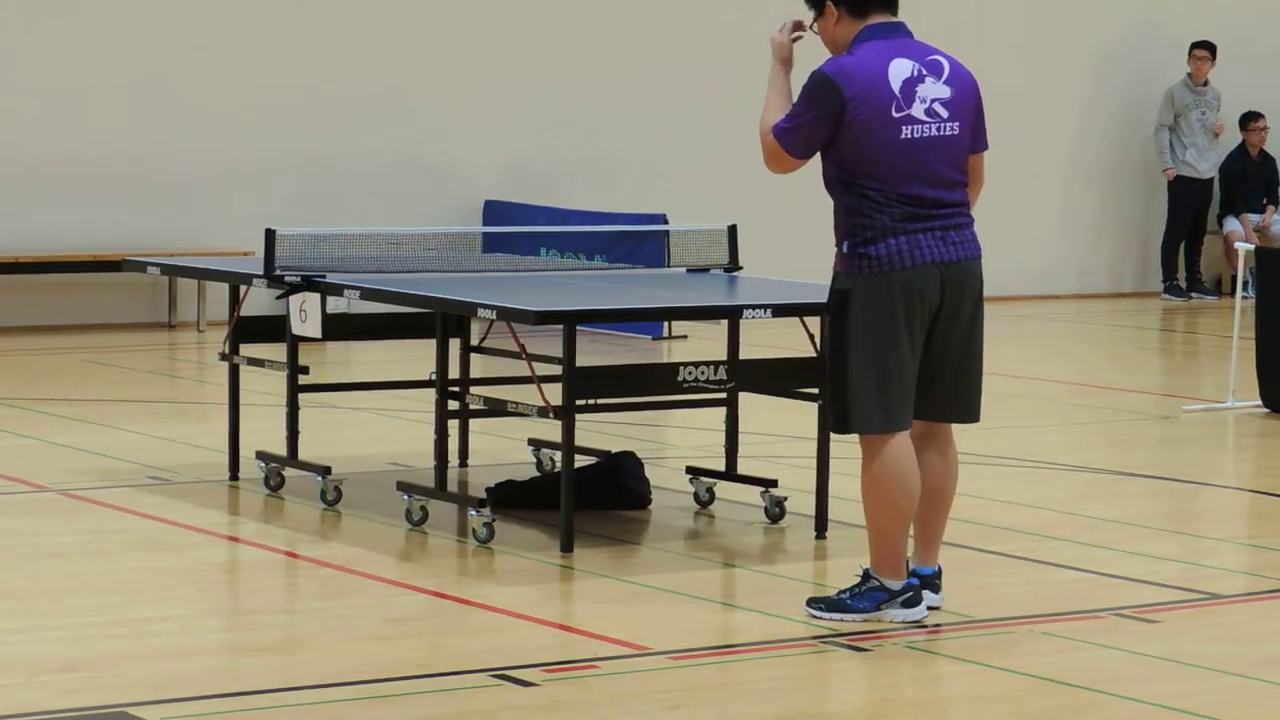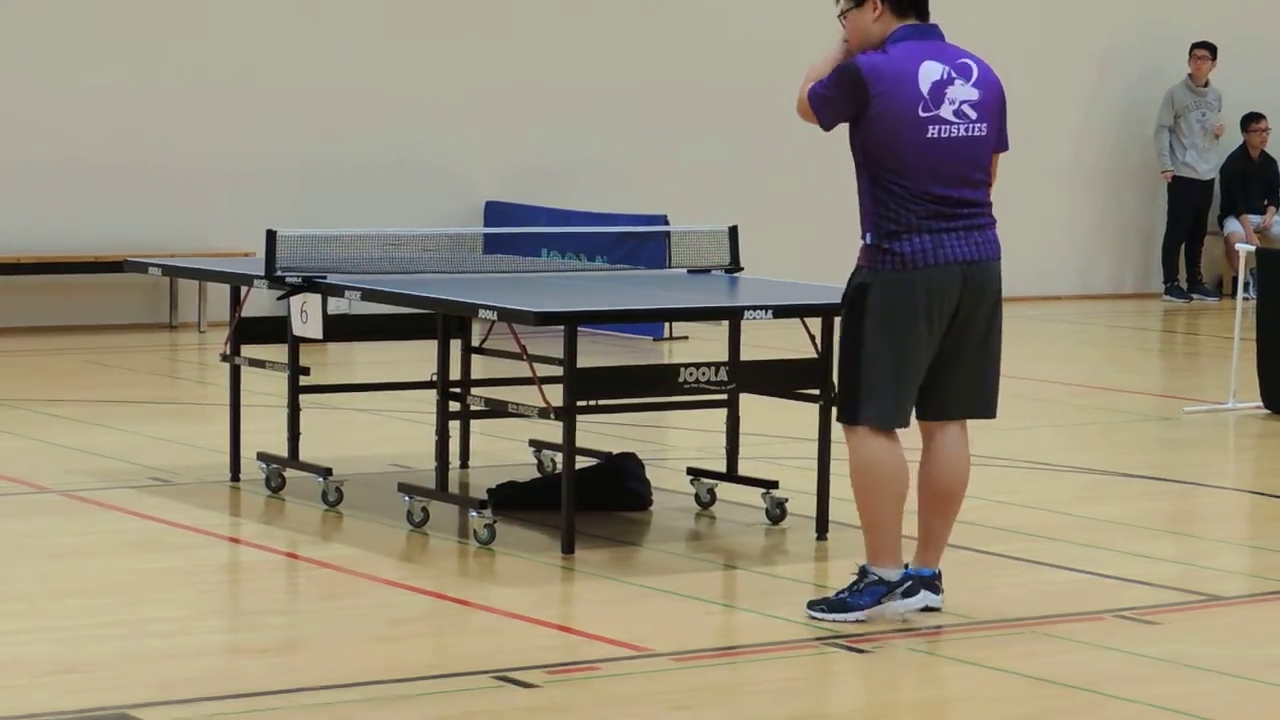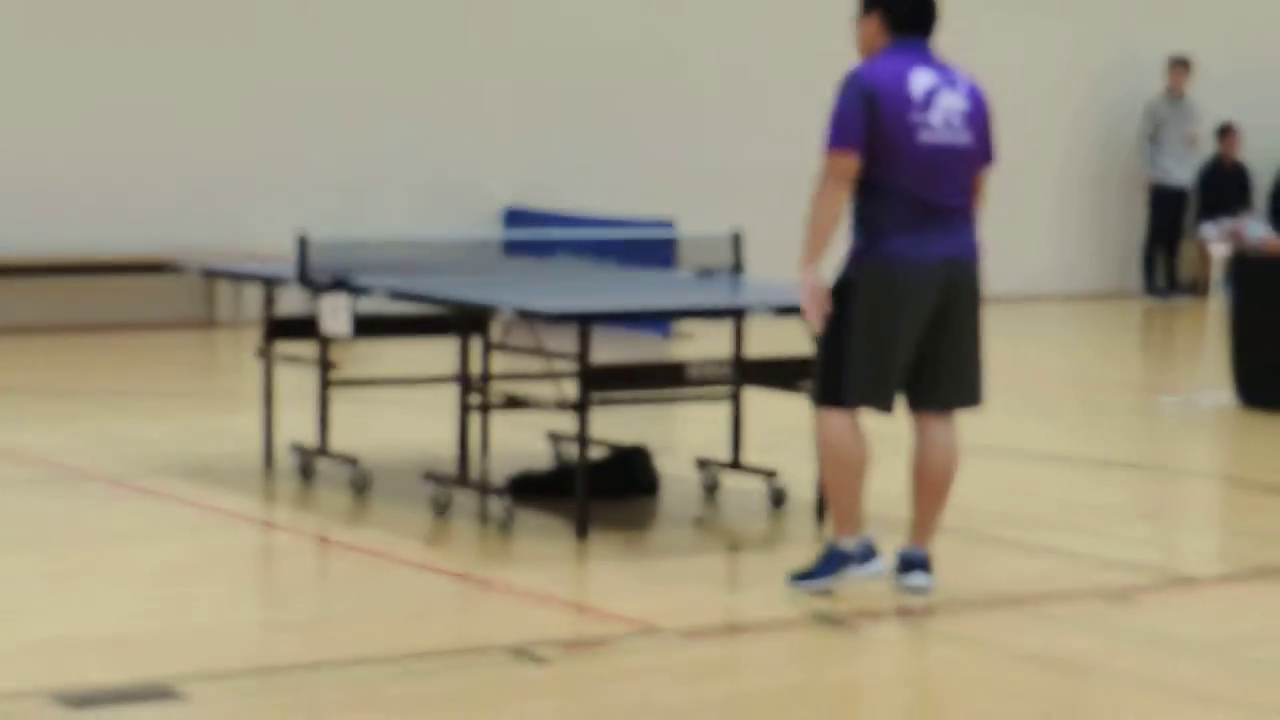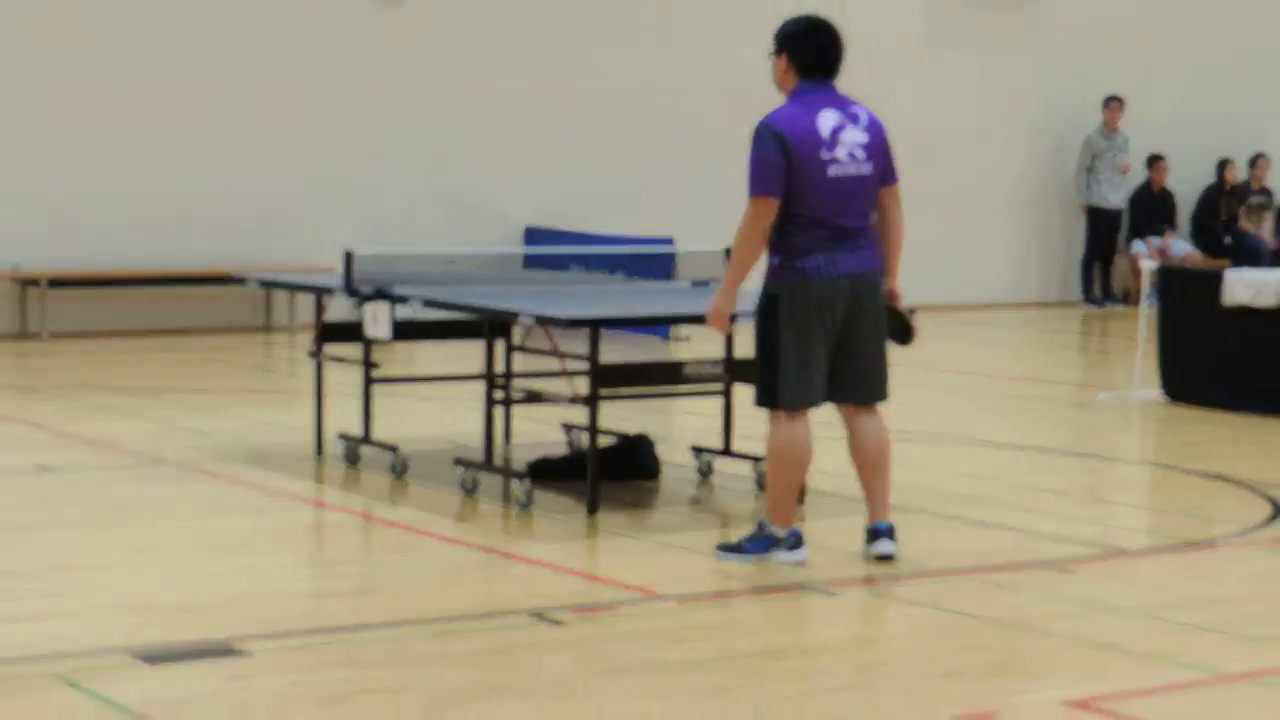
dt=0.5s
person 1, frame 1
left shoulder: (840, 77)
right shoulder: (956, 74)
left elbow: (777, 155)
right elbow: (974, 178)
left wrist: (778, 67)
left hip: (881, 272)
right hip: (958, 264)
left knee: (885, 430)
right knee: (933, 425)
left ankle: (890, 584)
right ankle: (925, 570)
person 1, frame 2
left shoulder: (869, 72)
right shoulder: (982, 75)
left elbow: (808, 104)
left hip: (901, 269)
right hip: (975, 263)
left knee: (869, 421)
right knee: (946, 421)
left ankle: (885, 575)
right ankle: (927, 572)
person 1, frame 3
left shoulder: (867, 83)
right shoulder: (967, 91)
left elbow: (839, 178)
right elbow: (975, 187)
left wrist: (811, 265)
left hip: (887, 268)
right hip: (956, 266)
left knee: (837, 402)
right knee: (936, 413)
left ankle: (850, 544)
right ankle: (918, 554)
person 1, frame 4
left shoulder: (779, 126)
right shoulder: (867, 122)
left elbow: (760, 218)
right elbow: (890, 205)
left wrist: (726, 288)
right wrist: (887, 275)
left hip: (803, 283)
right hip: (862, 281)
left knee: (791, 410)
right knee: (862, 407)
left ankle: (781, 533)
right ankle: (881, 527)
person 2, frame 1
left shoulder: (1215, 95)
right shoulder: (1175, 92)
right elbow: (1162, 129)
left wrist: (1218, 131)
right wrist: (1167, 163)
left hip: (1207, 173)
right hip: (1182, 173)
left knee: (1198, 232)
right knee: (1177, 230)
left ankle: (1194, 281)
right ankle: (1169, 283)
person 2, frame 2
left shoulder: (1216, 96)
right shoulder: (1175, 93)
right elbow: (1162, 130)
left wrist: (1219, 132)
right wrist: (1166, 165)
left hip: (1207, 174)
right hip: (1182, 174)
left knee: (1198, 232)
right knee: (1177, 230)
left ankle: (1195, 282)
right ankle: (1171, 284)
person 2, frame 3
left shoulder: (1191, 107)
right shoulder: (1156, 105)
right elbow: (1145, 140)
left wrist: (1194, 139)
right wrist: (1149, 174)
left hip: (1183, 180)
right hip: (1162, 181)
left knee: (1175, 235)
right knee: (1158, 233)
left ankle: (1172, 282)
right ankle: (1151, 283)
person 2, frame 4
left shoulder: (1124, 139)
right shoulder: (1092, 139)
right elbow: (1082, 170)
left wrist: (1126, 167)
right wrist: (1084, 200)
left hip: (1117, 204)
right hip: (1098, 204)
left knee: (1109, 251)
right knee: (1094, 250)
left ankle: (1107, 292)
right ankle: (1088, 293)
person 3, frame 1
right shoulder: (1233, 161)
right elbow: (1235, 200)
right wrist: (1249, 231)
left hip: (1262, 214)
right hip: (1235, 214)
right knee: (1234, 238)
right ankle: (1241, 279)
person 3, frame 2
right shoulder: (1233, 162)
right elbow: (1235, 201)
right wrist: (1249, 232)
left hip: (1262, 216)
right hip: (1237, 216)
right knee: (1235, 239)
left ankle: (1258, 275)
person 3, frame 3
left shoulder: (1240, 169)
right shoulder: (1209, 170)
left elbow: (1246, 200)
right elbow: (1204, 204)
left wrist: (1241, 219)
left hip: (1236, 218)
right hip: (1212, 219)
right knee: (1209, 241)
right ankle: (1208, 281)
person 3, frame 4
left shoulder: (1168, 195)
right shoulder: (1139, 196)
left elbow: (1171, 222)
right elbow: (1140, 226)
left wrist: (1167, 238)
right wrist: (1153, 252)
left hip: (1163, 238)
right hip: (1141, 238)
left knee: (1196, 258)
right knee: (1140, 258)
